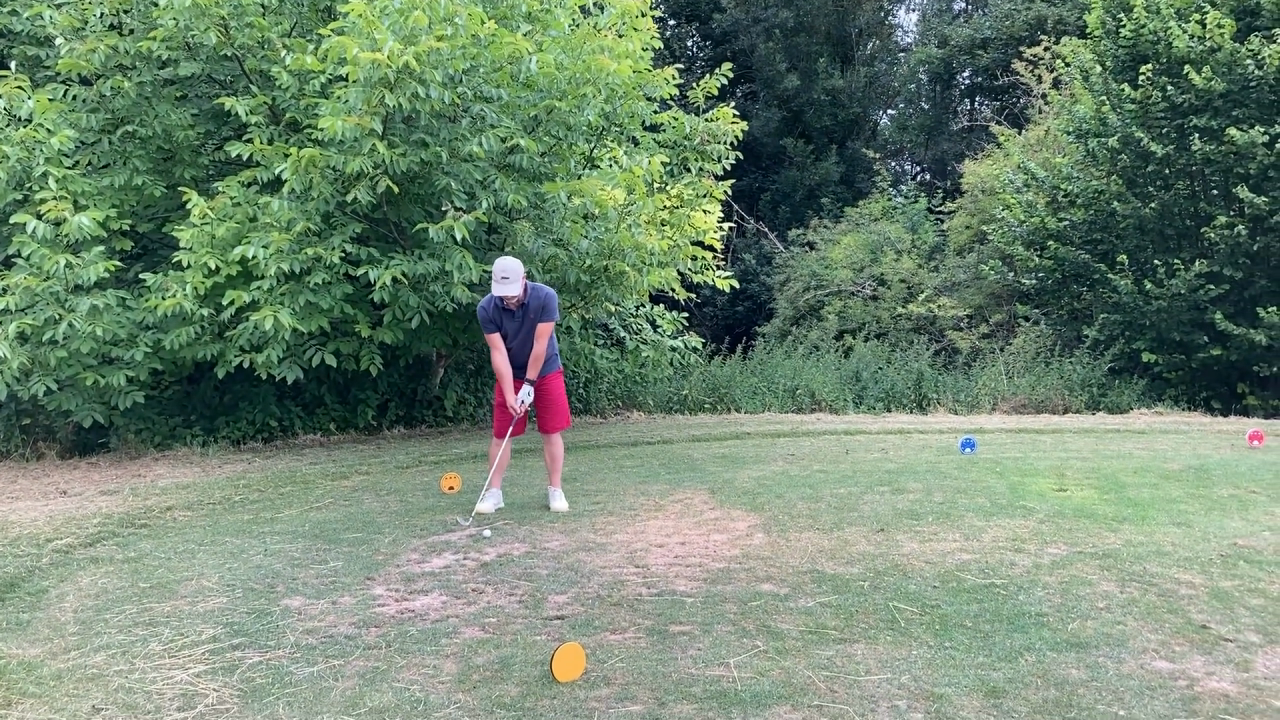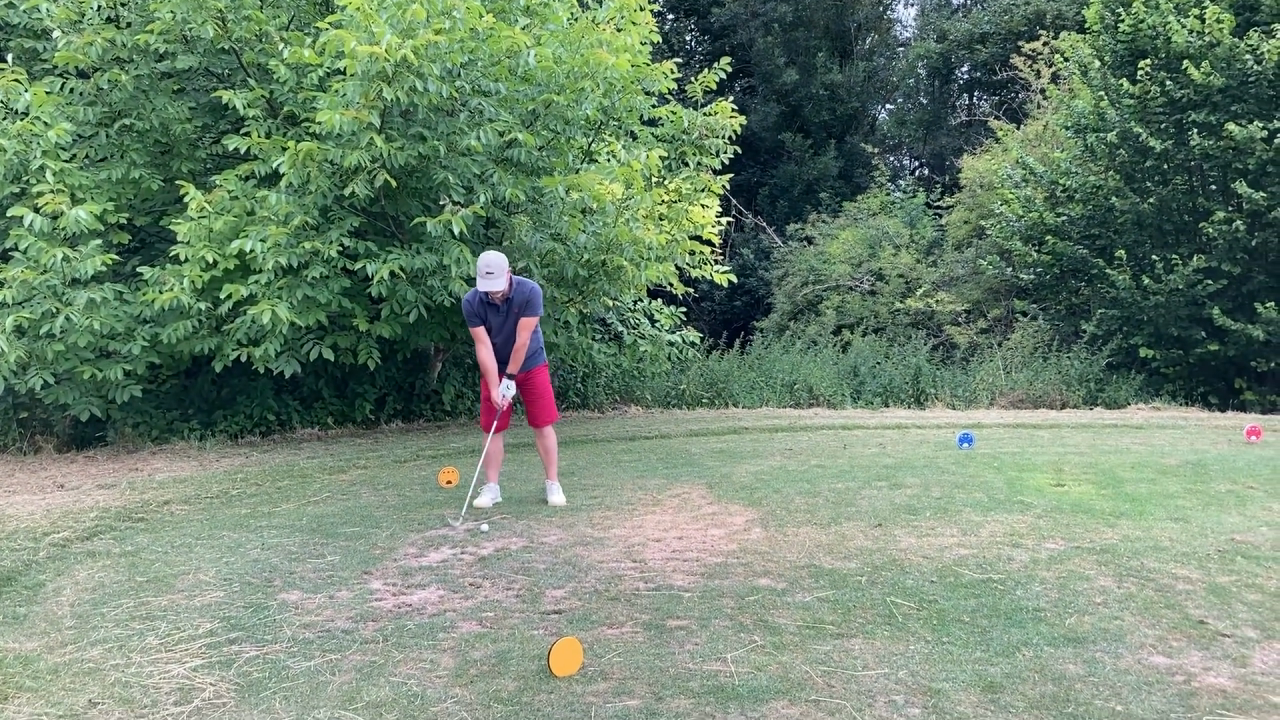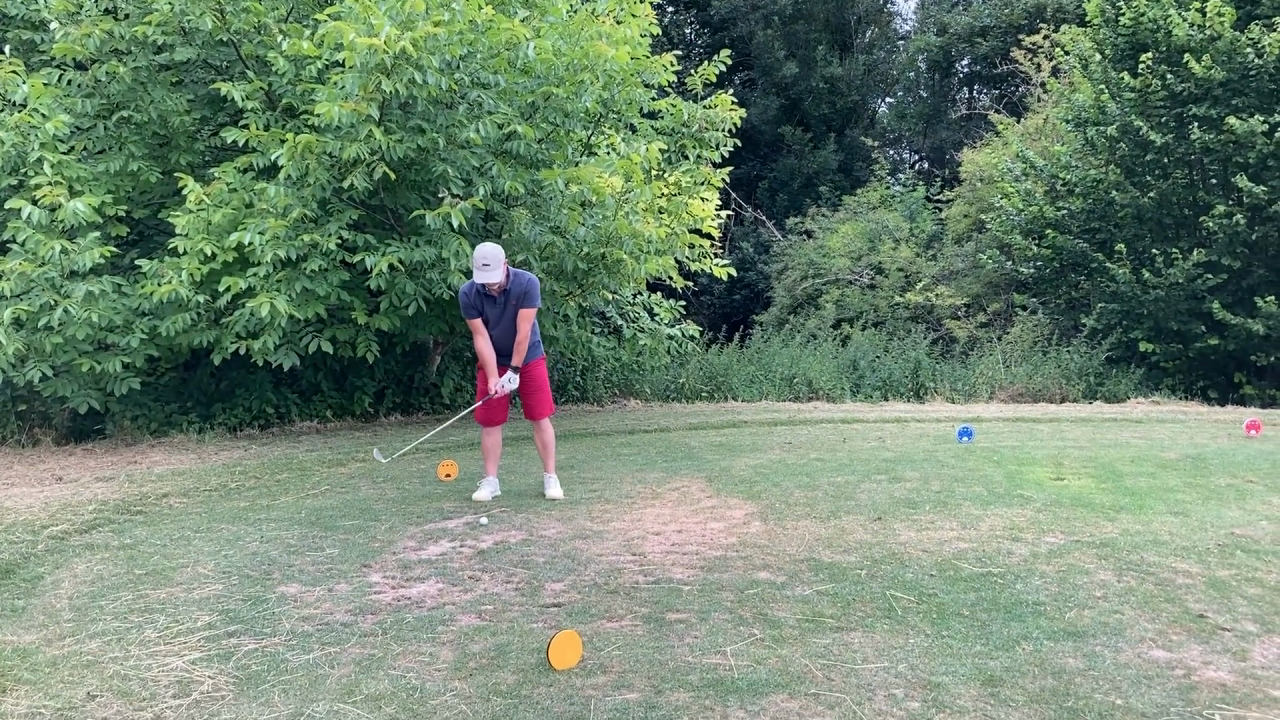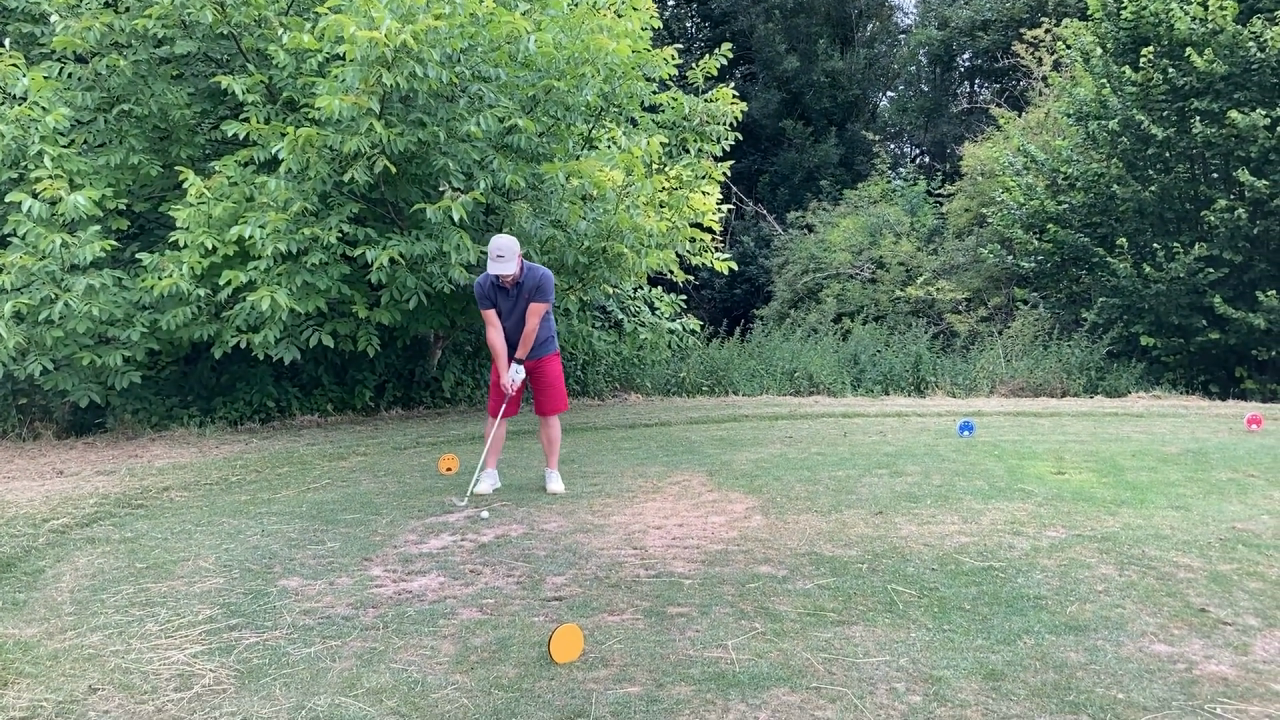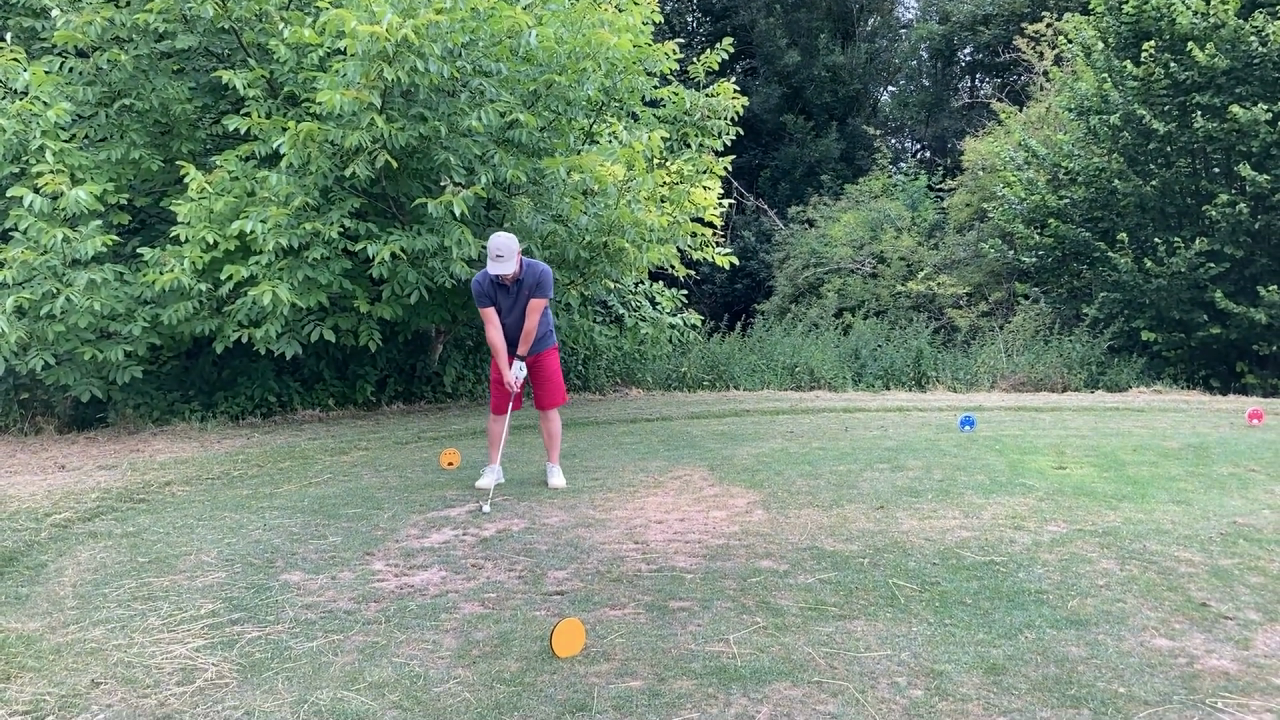
dt=0.3s
person 1, frame 1
left shoulder: (546, 297)
right shoulder: (486, 308)
left elbow: (540, 345)
right elbow: (498, 353)
left wrist: (529, 383)
right wrist: (509, 394)
left hip: (546, 373)
right hip: (509, 375)
left knee: (551, 432)
right knee: (501, 434)
left ankle: (555, 490)
right ankle: (494, 492)
person 1, frame 2
left shoulder: (530, 291)
right shoulder: (471, 302)
left elbow: (523, 340)
right elbow: (483, 347)
left wrist: (510, 378)
right wrist: (494, 388)
left hip: (532, 366)
right hip: (495, 369)
left knee: (543, 425)
right knee: (493, 429)
left ankle: (552, 483)
right ankle: (491, 487)
person 1, frame 3
left shoulder: (528, 283)
right shoulder: (468, 293)
left elbow: (524, 331)
right elbow: (481, 338)
left wrist: (513, 371)
right wrist: (494, 377)
left hip: (530, 359)
right hip: (492, 363)
left knee: (540, 418)
right knee: (490, 423)
left ankle: (550, 477)
right ankle: (490, 480)
person 1, frame 4
left shoulder: (542, 277)
right shoulder: (483, 285)
left elbow: (532, 325)
right elbow: (494, 329)
left wrist: (518, 363)
right wrist: (504, 371)
left hip: (543, 354)
right hip: (505, 355)
left knee: (549, 414)
right knee: (497, 414)
left ankle: (552, 472)
right ankle: (489, 473)
person 1, frame 5
left shoulder: (541, 273)
right shoulder: (481, 282)
left elbow: (532, 321)
right elbow: (493, 328)
left wrist: (521, 359)
right wrist: (506, 369)
left hip: (542, 349)
right hip: (504, 351)
left knee: (549, 408)
right knee: (498, 410)
left ankle: (554, 466)
right ankle: (493, 467)
